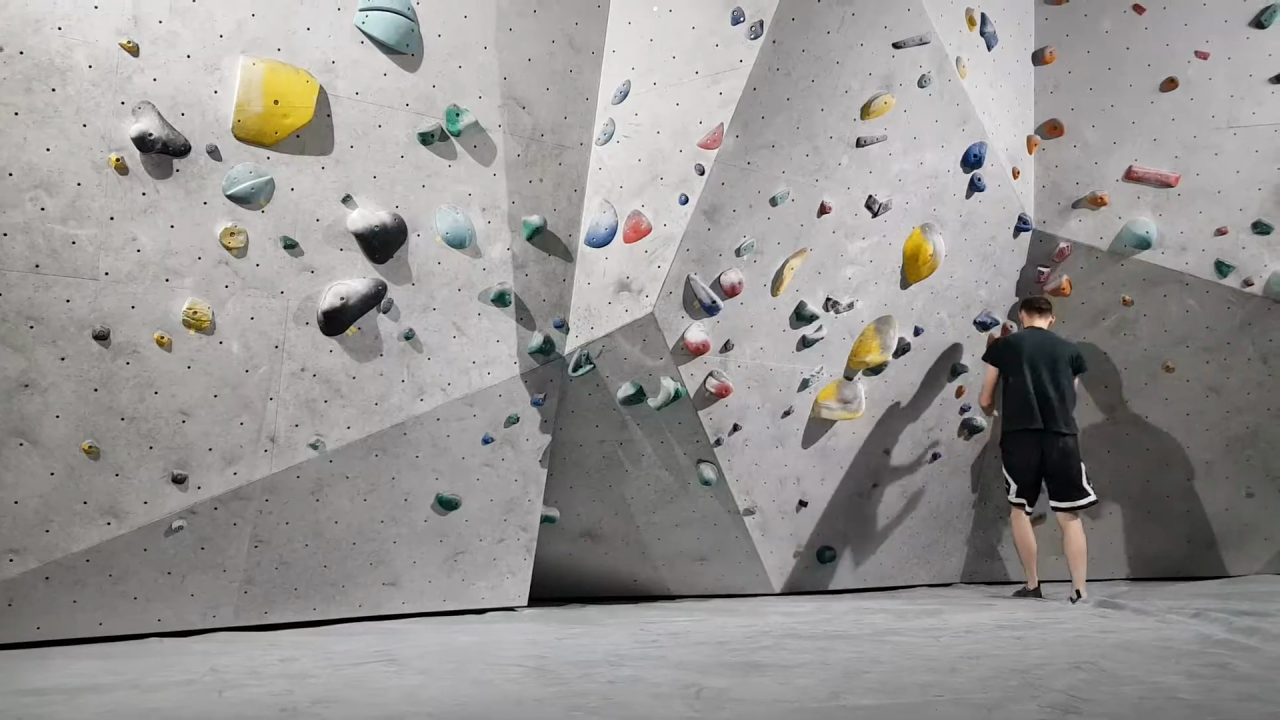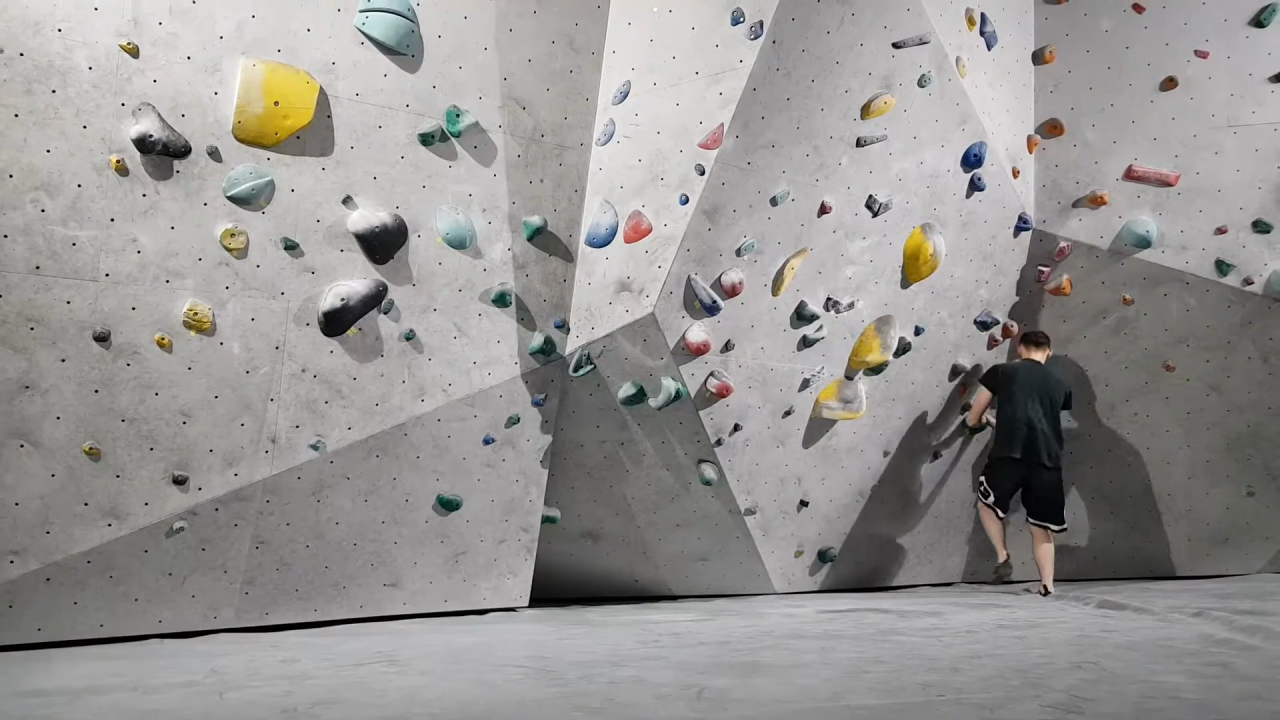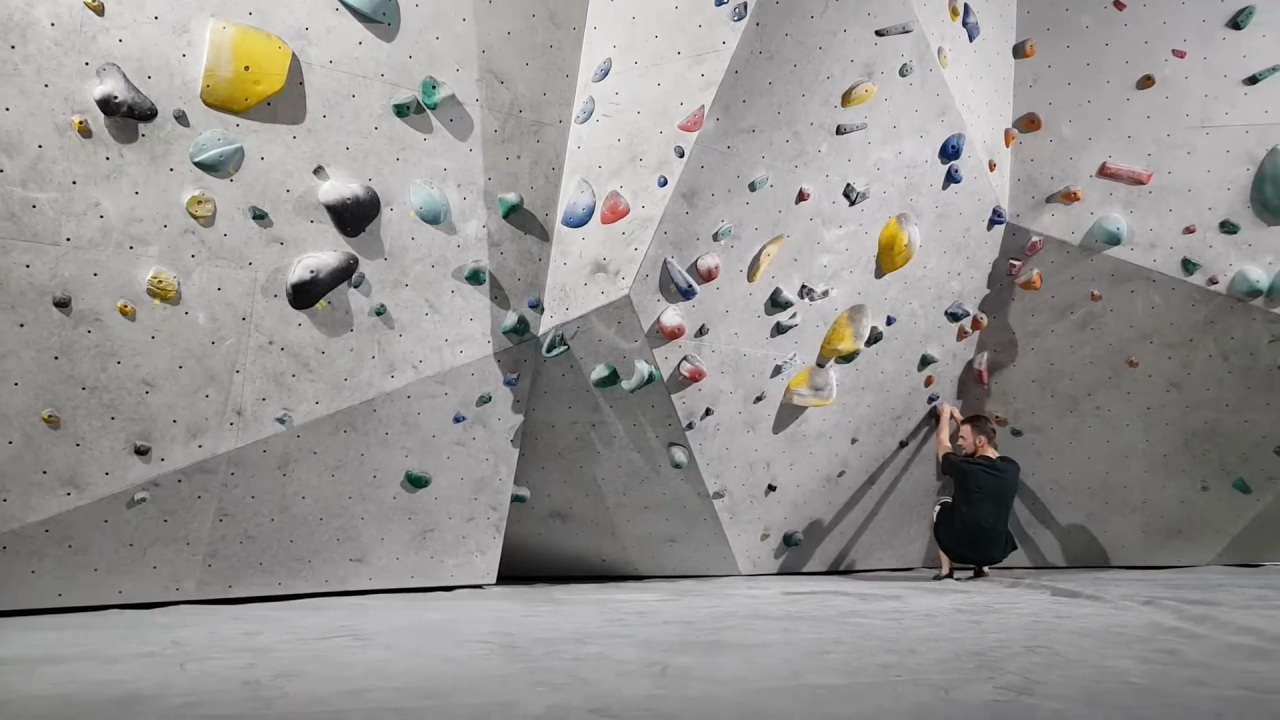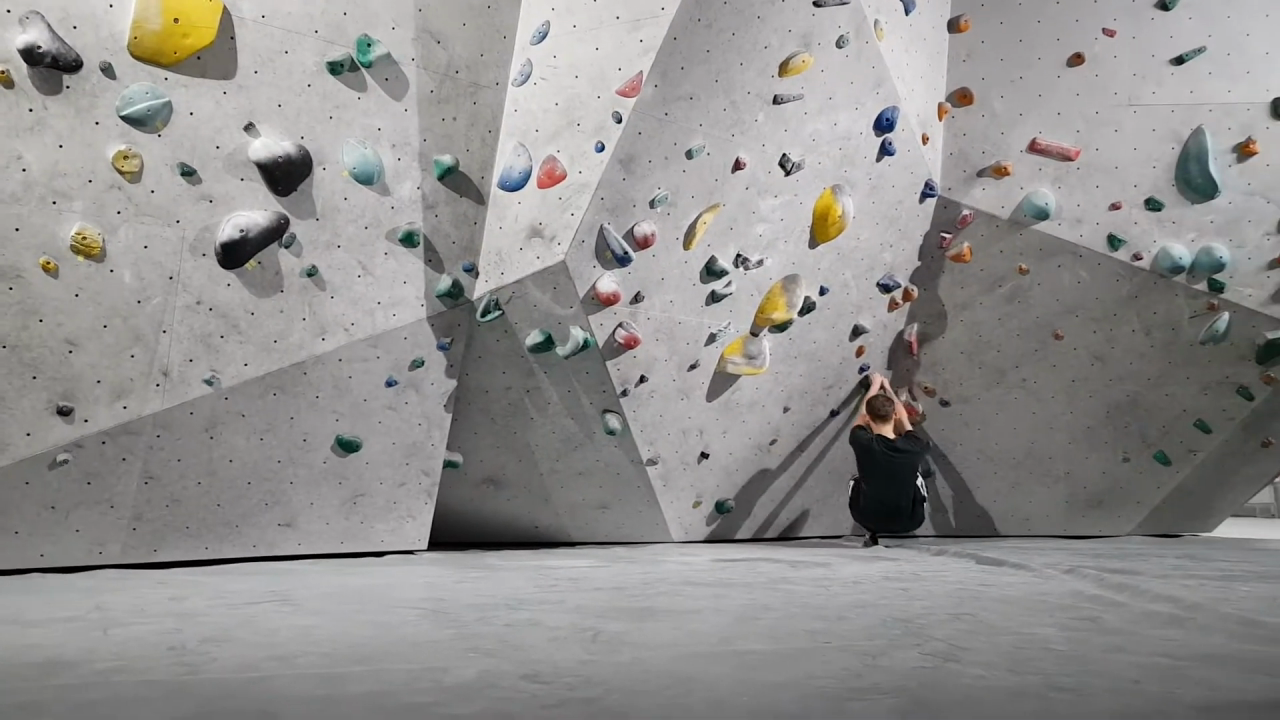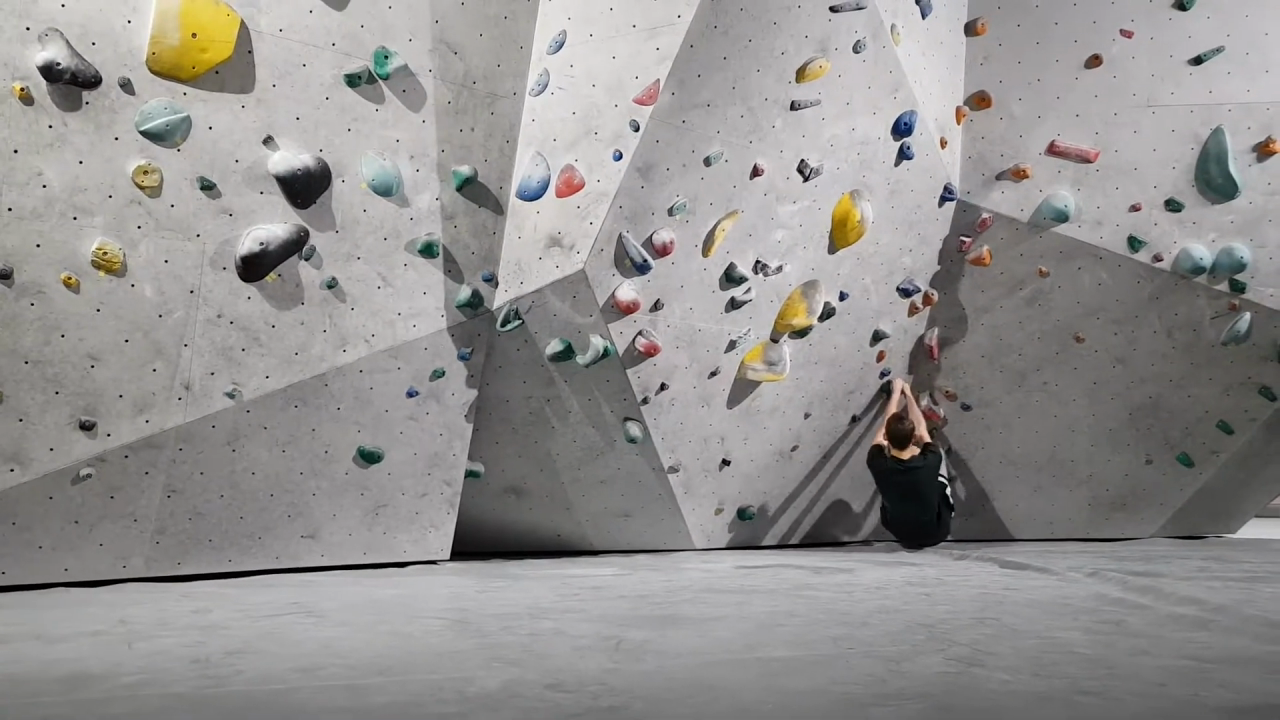
dt=1s
person 1, frame 1
left shoulder: (1004, 345)
right shoulder: (1069, 349)
left elbow: (986, 400)
left wrist: (993, 415)
left hip: (1020, 434)
right hip: (1063, 436)
left knee: (1020, 509)
right knee: (1070, 515)
left ankle: (1032, 584)
right ankle: (1079, 588)
person 1, frame 2
left shoulder: (1001, 371)
right shoulder: (1060, 385)
left elbow: (972, 421)
left wrist: (984, 421)
left hip: (1009, 456)
right hip: (1047, 461)
left knee: (986, 503)
right knee: (1041, 528)
left ankle: (1002, 557)
right ankle: (1047, 585)
person 1, frame 3
left shoulder: (963, 468)
right shoulder: (1011, 468)
left elbow: (942, 443)
right elbow: (986, 448)
left wrist: (945, 415)
right wrist: (958, 418)
left hip: (960, 550)
right hip: (997, 553)
left knee: (943, 505)
left ankle: (946, 571)
right ankle: (982, 568)
person 1, frame 4
left shoulder: (863, 443)
right shoulder: (914, 446)
left elbow: (863, 415)
right elbow: (903, 419)
left wrist: (875, 385)
right wrist: (887, 388)
left hip: (871, 520)
right hip: (909, 521)
left ankle: (871, 534)
person 1, frame 5
left shoulder: (877, 464)
right shoulder: (929, 462)
left elbow: (886, 425)
right elbow: (921, 429)
left wrist: (895, 393)
right wrist: (908, 394)
left hip: (901, 533)
right hip: (936, 533)
